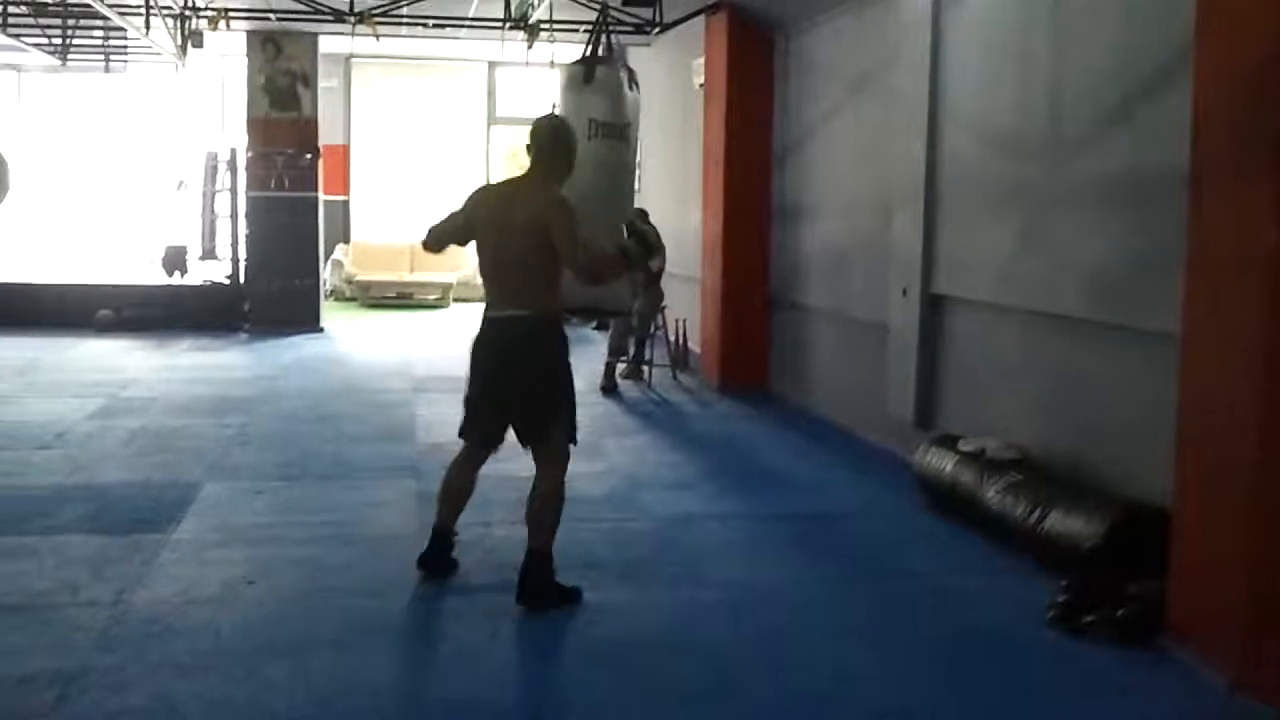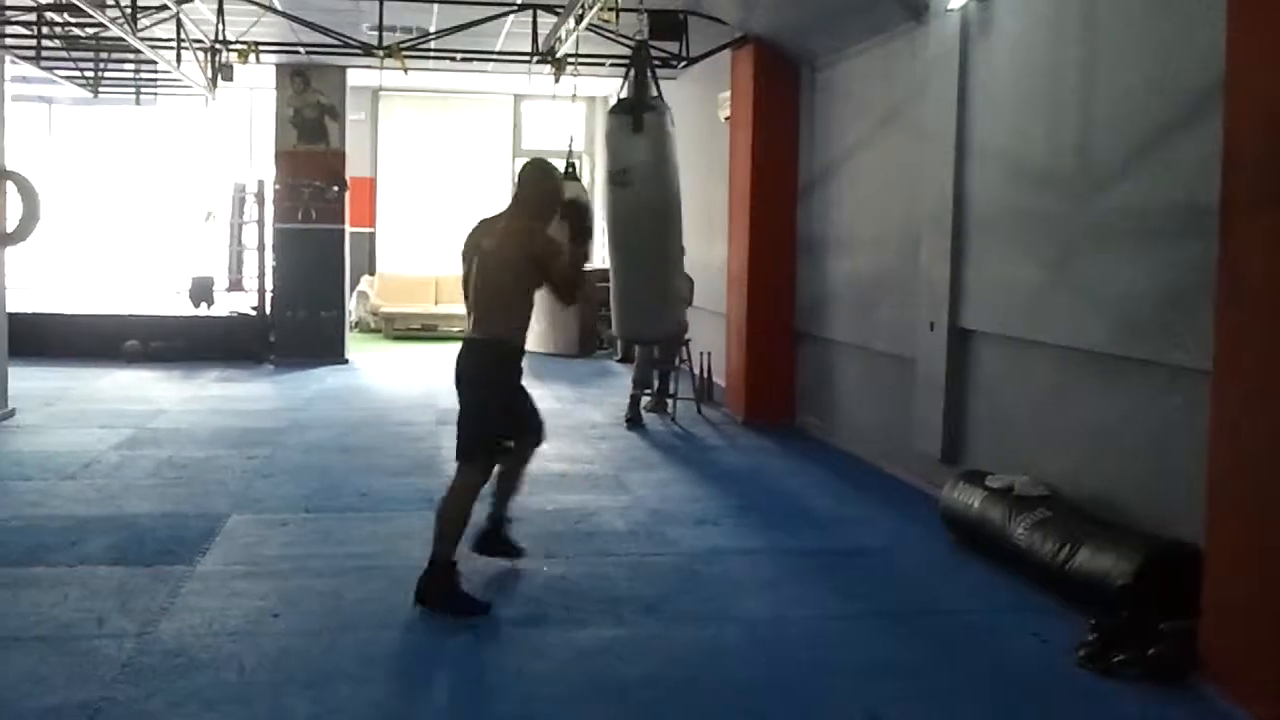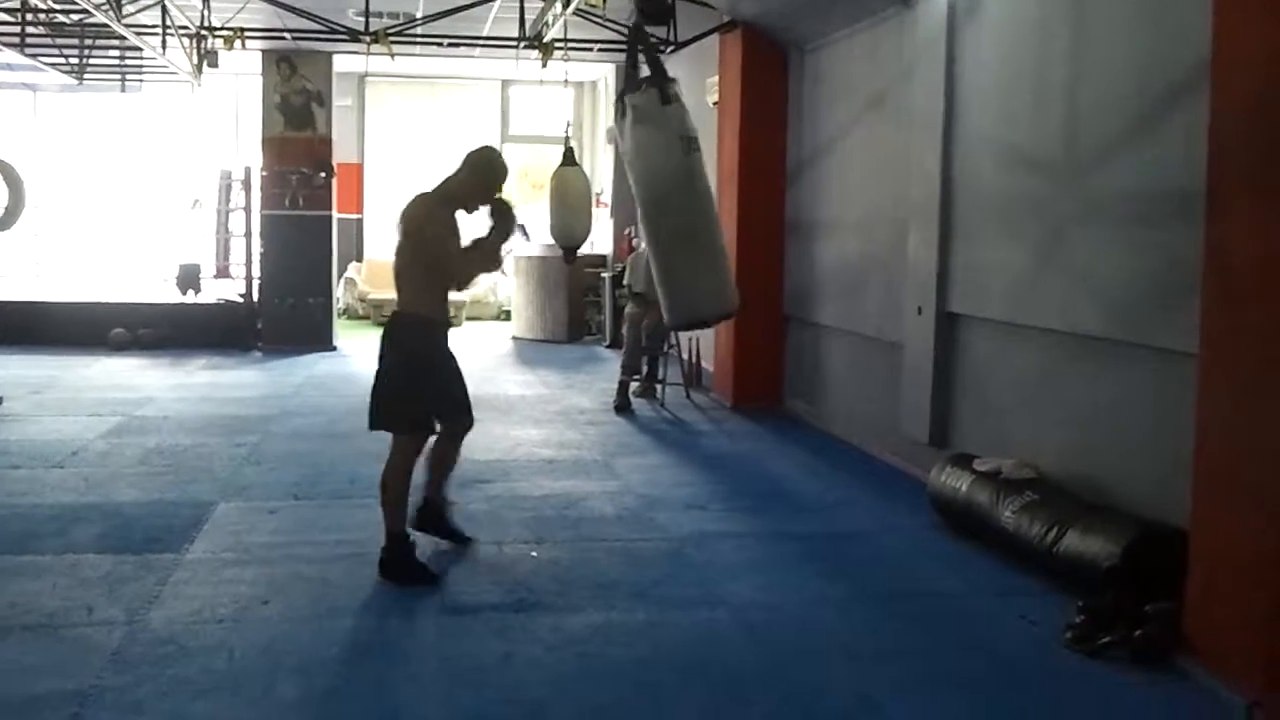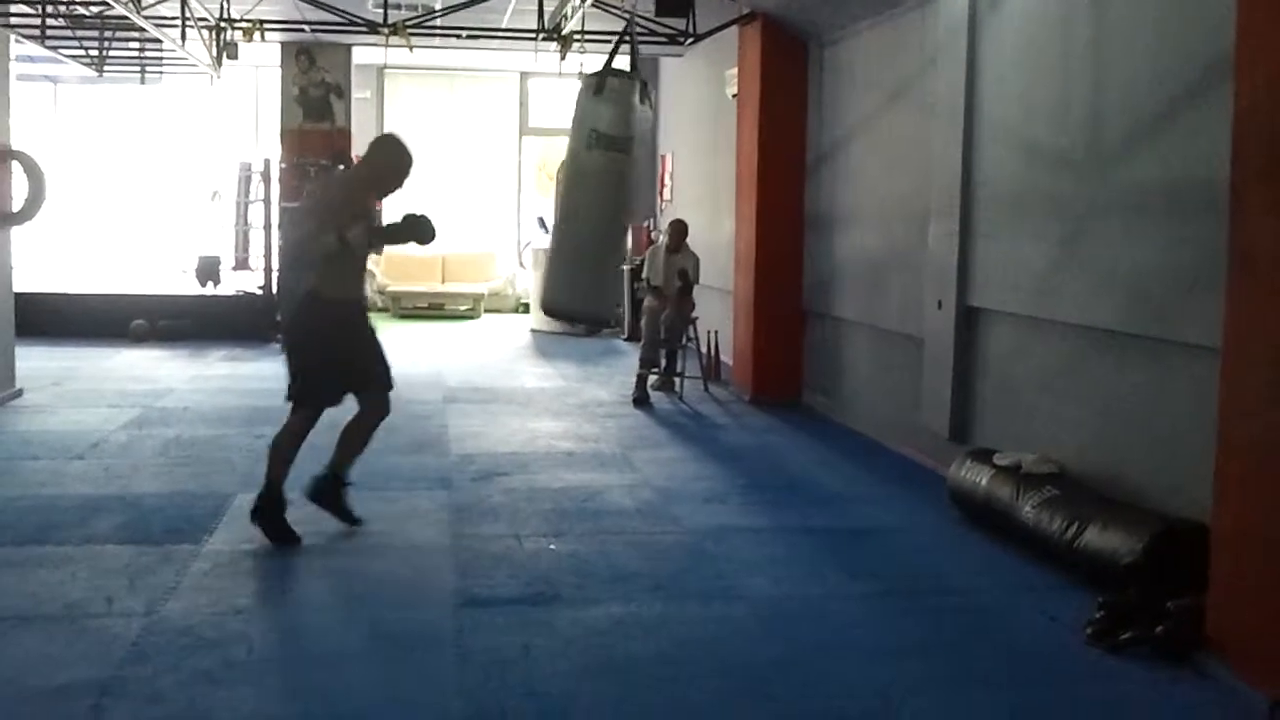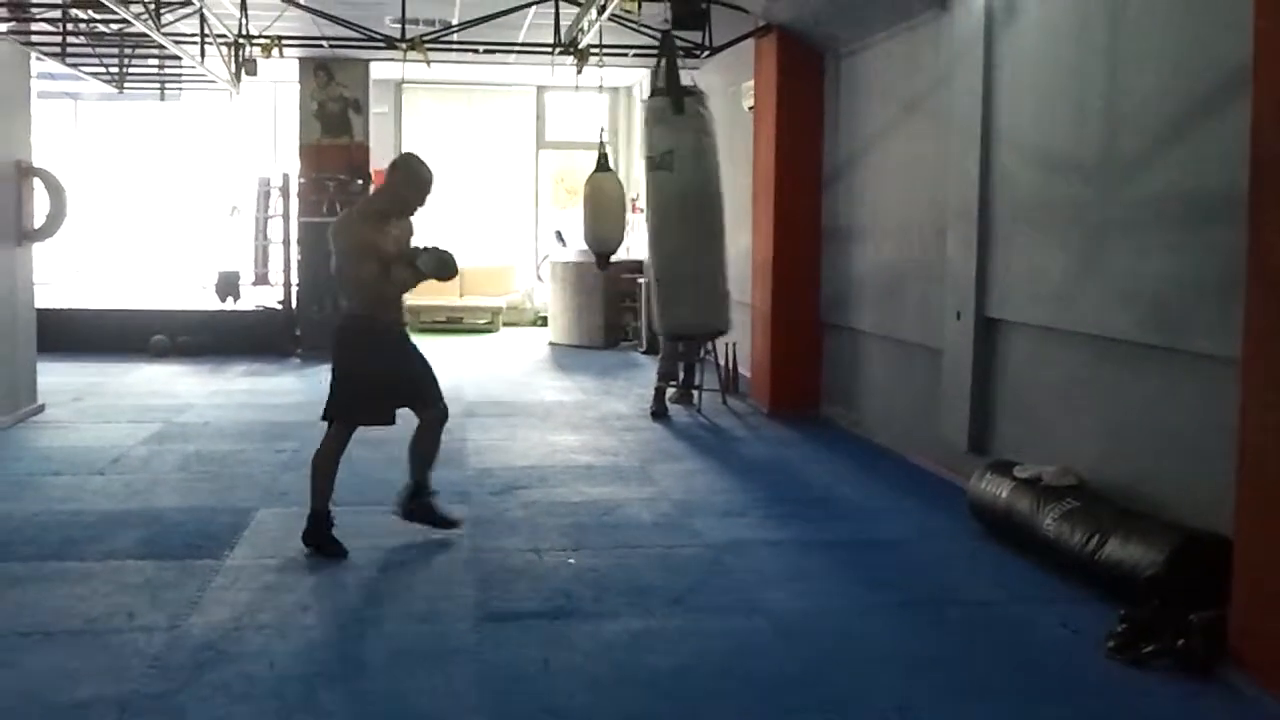
dt=1s
person 1, frame 1
left shoulder: (485, 198)
right shoulder: (555, 207)
left elbow: (433, 241)
right elbow: (585, 270)
right wrist: (625, 260)
left hip: (493, 336)
right hip: (537, 339)
left knee: (475, 449)
right knee: (552, 461)
left ankle: (439, 544)
right ankle: (536, 574)
person 1, frame 2
left shoulder: (484, 230)
right shoulder: (525, 235)
right elbow: (569, 293)
left wrist: (555, 252)
right wrist: (579, 247)
left hip: (485, 355)
right hip: (492, 360)
left knee: (530, 431)
right knee: (474, 469)
left ankle: (494, 528)
right ankle: (437, 581)
person 1, frame 3
left shoulder: (443, 212)
right shoulder: (427, 211)
right elbow: (458, 277)
left wrist: (484, 248)
right wrist: (496, 238)
left hip: (430, 335)
right hip: (411, 335)
left knee: (456, 424)
right knee: (408, 443)
left ankle: (433, 510)
right ankle: (396, 552)
person 1, frame 4
left shoulder: (365, 201)
right shoulder: (325, 198)
right elbow: (292, 251)
left wrist: (405, 232)
right wrist: (351, 238)
left hip: (353, 316)
right hip: (318, 316)
left knee: (376, 405)
right knee: (305, 414)
left ankle: (330, 486)
right ankle: (268, 504)
person 1, frame 5
left shoulder: (400, 224)
right shoulder: (354, 227)
right elbow: (366, 291)
left wrist: (428, 263)
right wrist: (420, 266)
left hip: (393, 333)
right hip: (359, 336)
left knee: (434, 412)
right knee: (340, 432)
left ankle: (417, 498)
right ankle: (317, 524)
